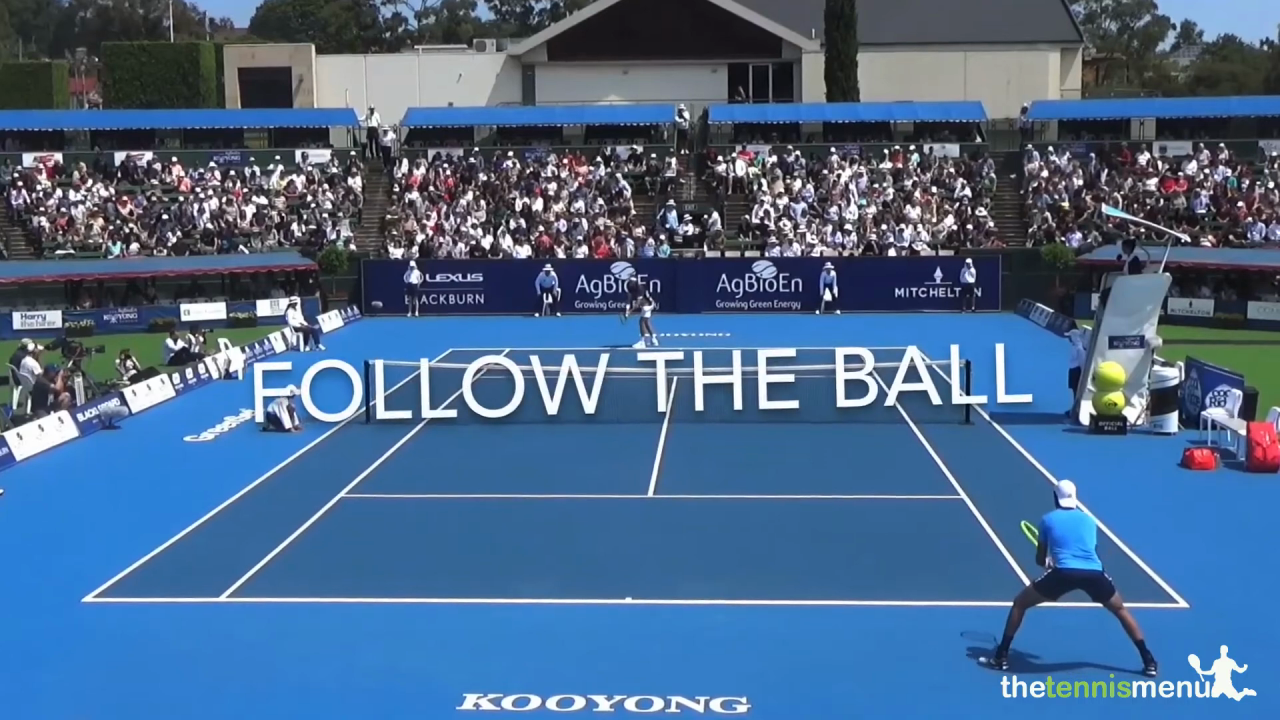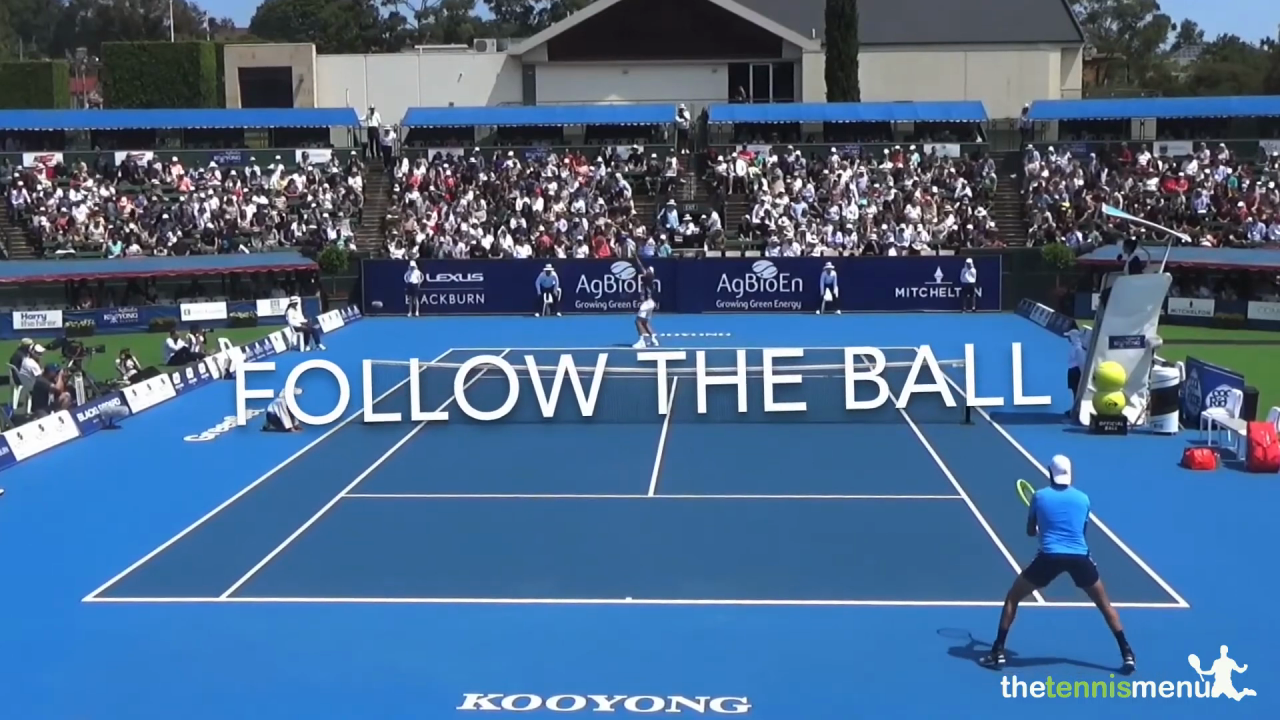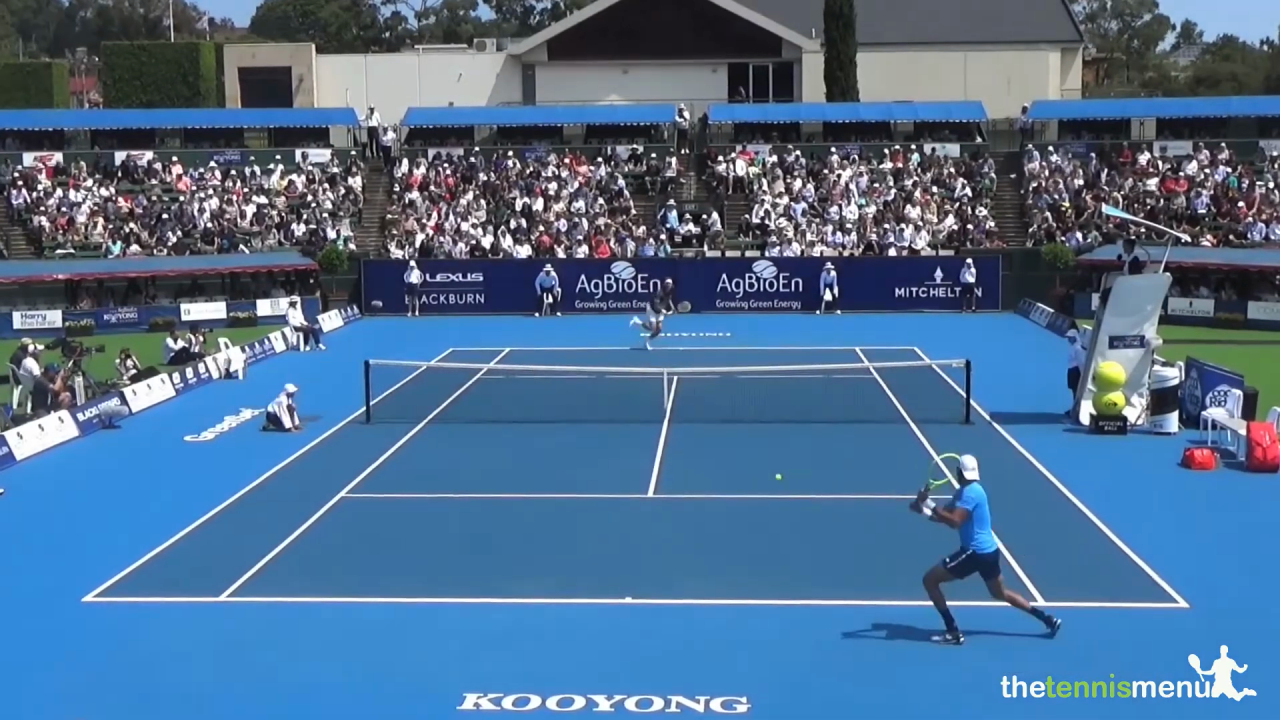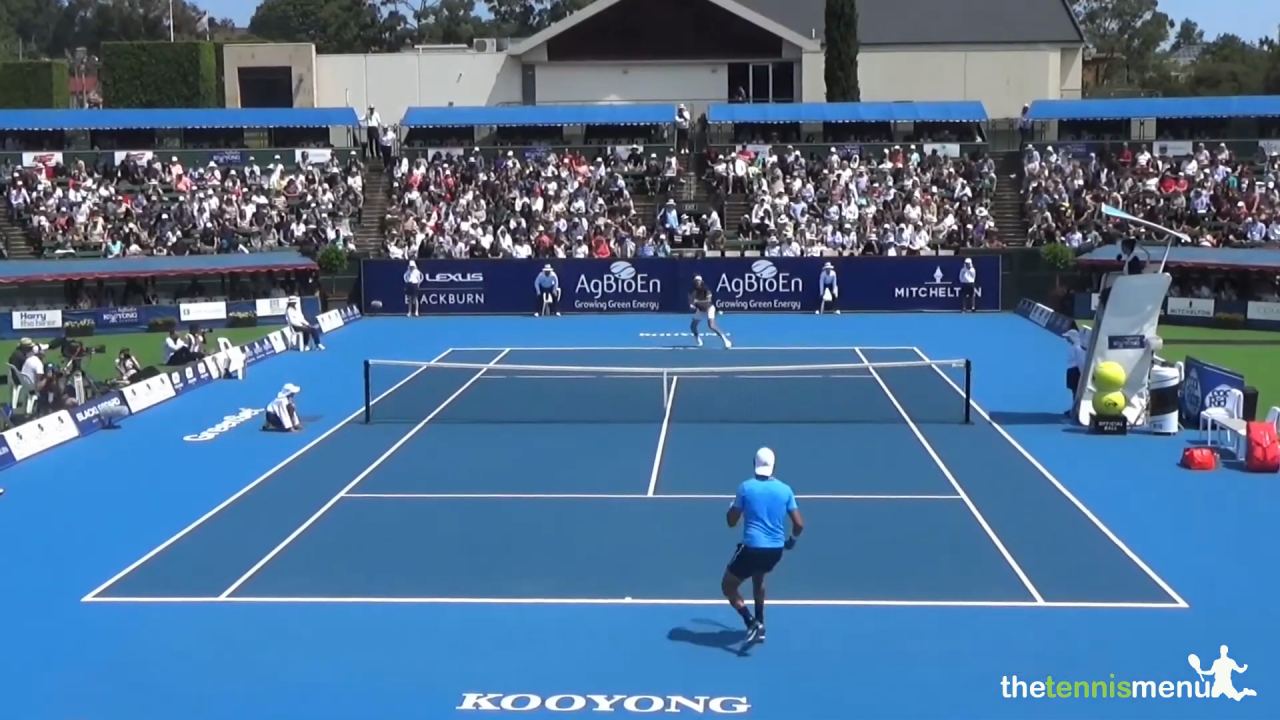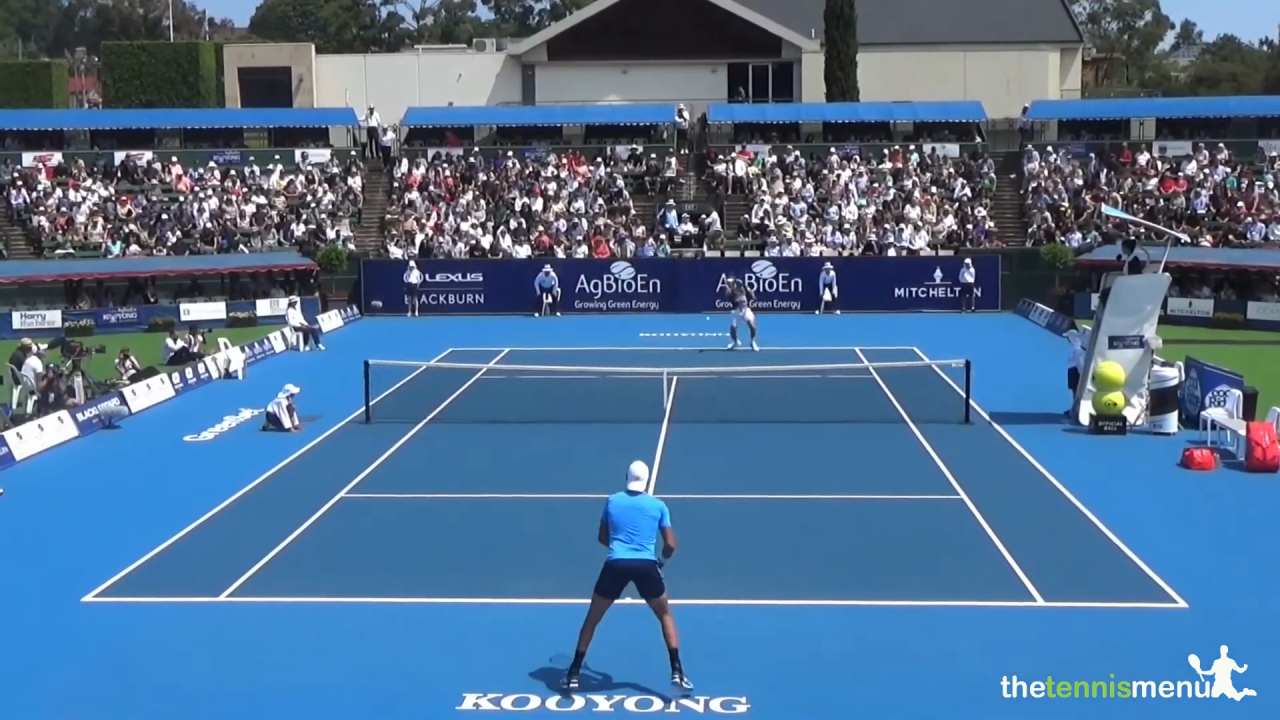
dt=1s
person 1, frame 1
left shoulder: (1048, 519)
right shoulder: (1089, 520)
left elbow: (1040, 559)
left wrist: (1048, 563)
left hip: (1063, 572)
right hip: (1093, 573)
left knee: (1019, 604)
right knee: (1121, 611)
left ankle: (1001, 656)
right ankle: (1149, 662)
person 1, frame 2
left shoulder: (1039, 496)
right shoulder: (1082, 499)
left elbow: (1030, 531)
left hip: (1049, 556)
right hip: (1079, 557)
left knee: (1013, 598)
right knee: (1104, 603)
left ankle: (998, 652)
right ankle: (1127, 654)
person 1, frame 3
left shoulder: (969, 492)
right shoulder: (966, 491)
left elbow: (954, 520)
right elbow: (951, 519)
left wrist: (929, 504)
right wrist: (925, 509)
left hip: (975, 552)
right hip: (989, 551)
left knee: (930, 581)
right knee: (999, 593)
left ankle: (953, 632)
right ankle: (1048, 620)
person 1, frame 4
left shoulder: (746, 487)
right shoulder: (785, 490)
left elbow: (731, 522)
right elbow: (799, 524)
left wrist: (733, 505)
right wrist: (792, 539)
left hip: (753, 547)
right hip: (776, 548)
left knee: (728, 587)
right knee: (758, 581)
left ankle: (752, 624)
right ankle: (758, 627)
person 1, frame 5
left shoulder: (612, 501)
right shoulder: (658, 506)
left elbow: (603, 538)
right elbow: (671, 545)
right wrist: (661, 560)
left hip: (615, 564)
right hip: (646, 566)
left knee: (592, 619)
right knee: (665, 616)
left ankle: (574, 673)
right ankle: (677, 672)
